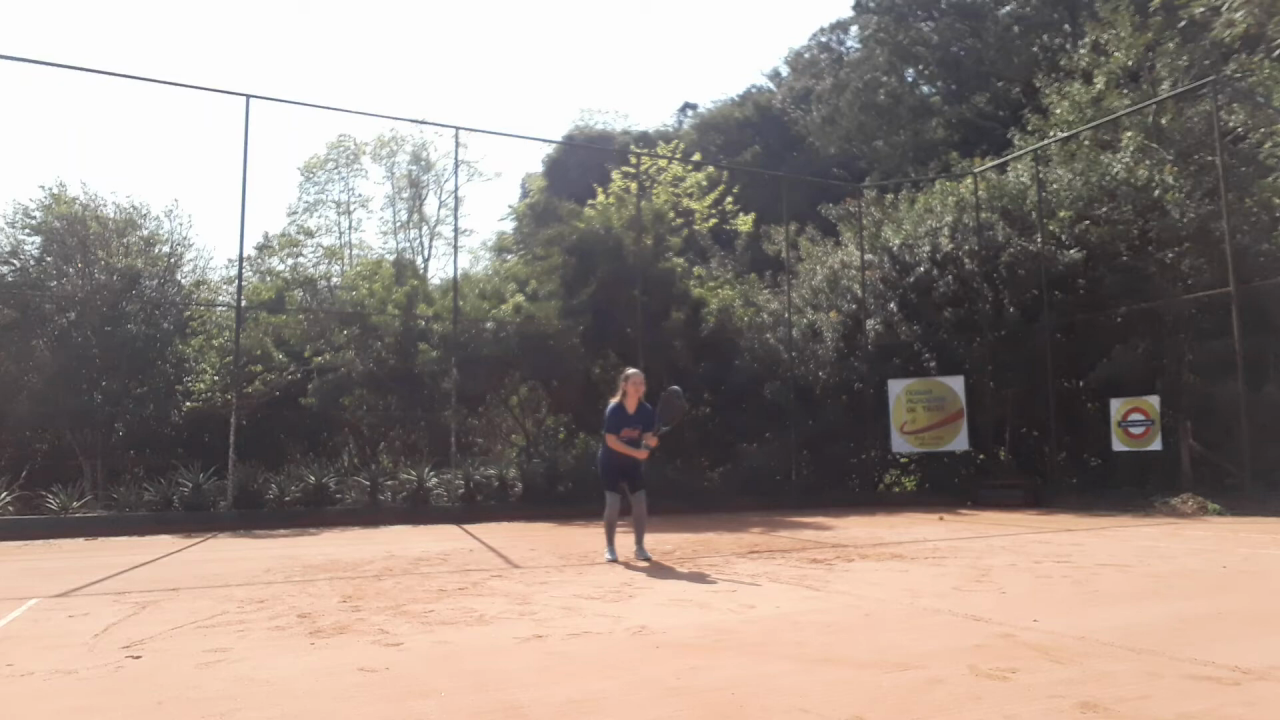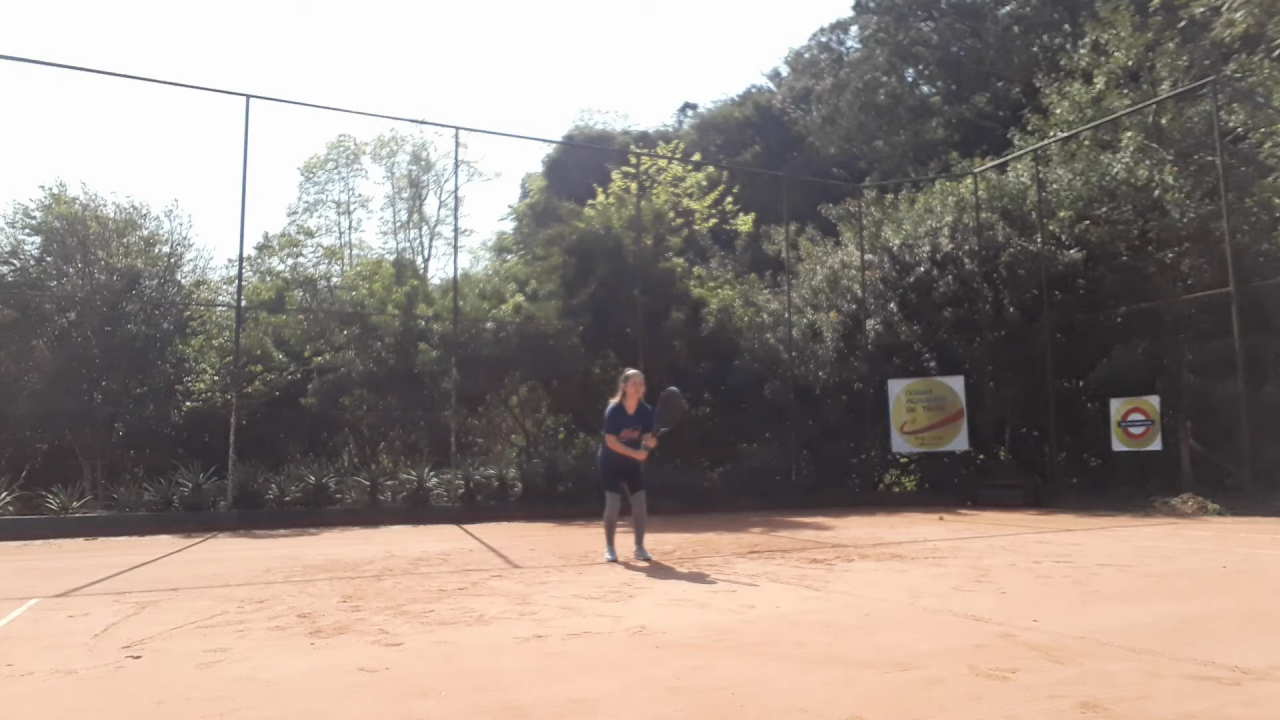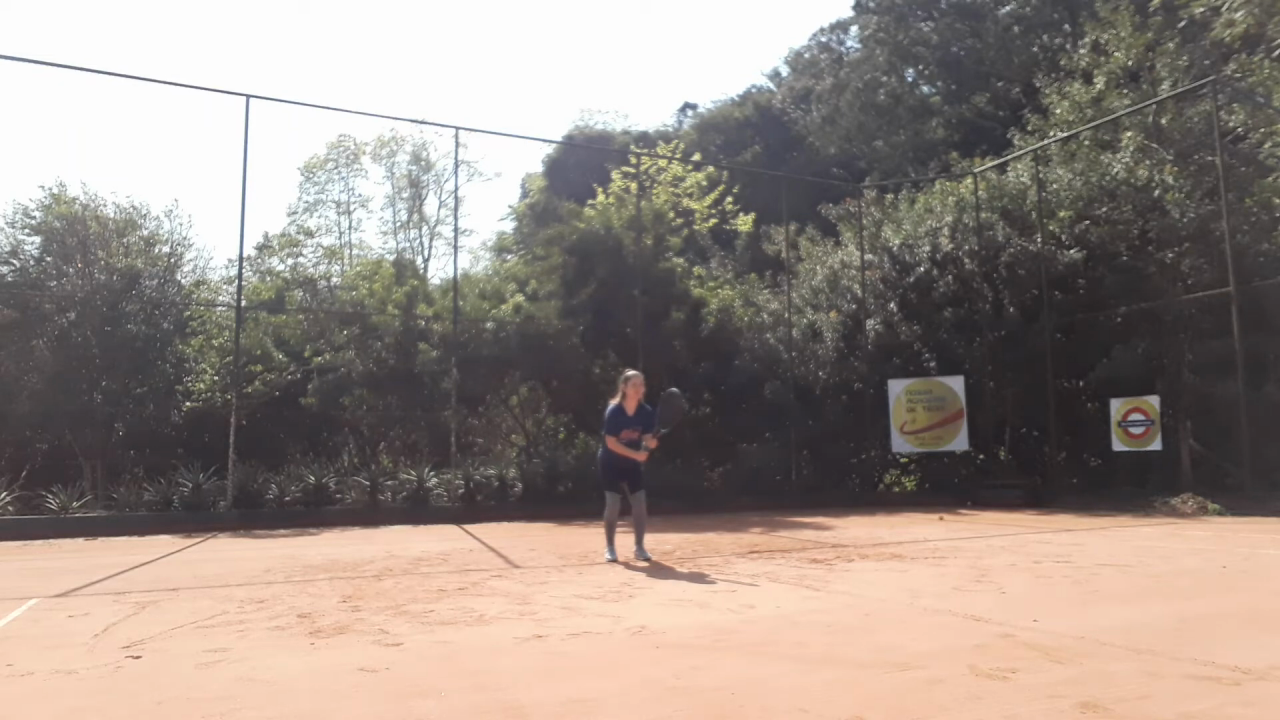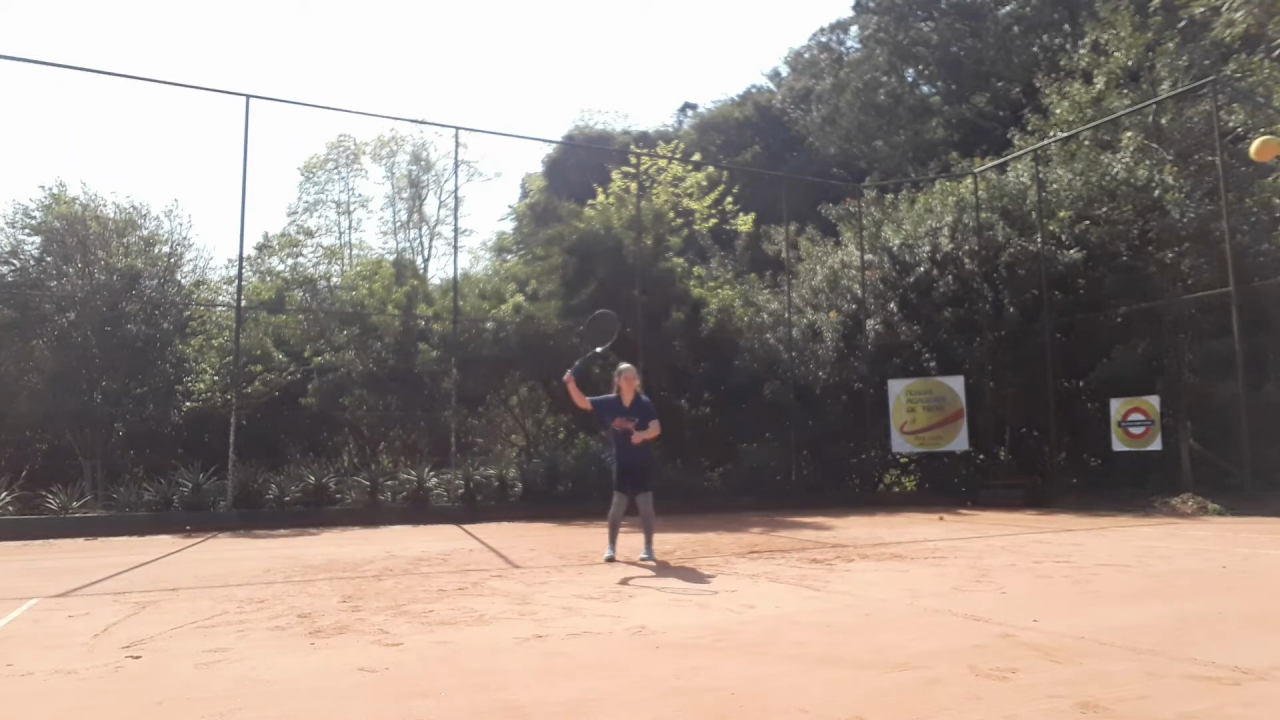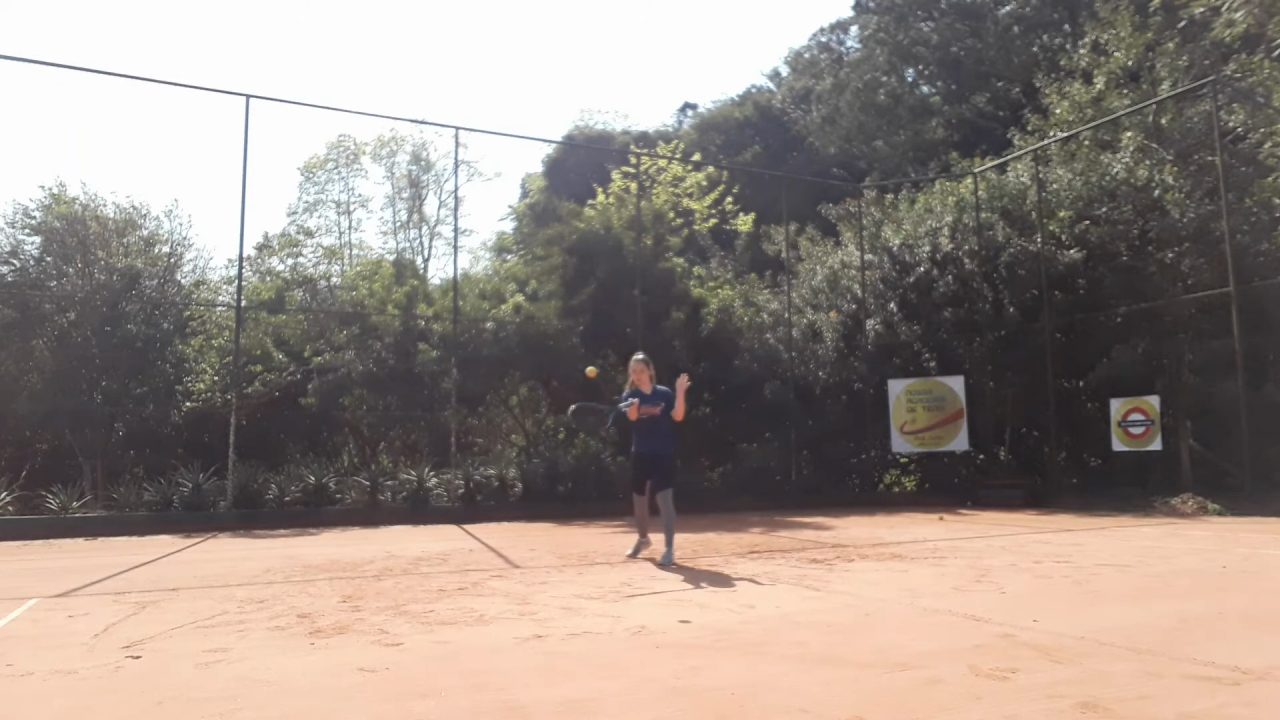
dt=1s
person 1, frame 1
left shoulder: (646, 411)
right shoulder: (614, 409)
left elbow: (647, 438)
right elbow: (611, 441)
left wrist: (650, 442)
right wrist: (636, 452)
left hip: (633, 464)
right hip: (611, 463)
left knee: (640, 503)
right knee: (613, 504)
left ankle: (639, 547)
right ankle: (610, 548)
person 1, frame 2
left shoulder: (646, 411)
right shoulder: (614, 410)
left elbow: (646, 438)
right elbow: (611, 442)
left wrist: (649, 443)
right wrist: (635, 453)
left hip: (632, 464)
right hip: (611, 463)
left knee: (640, 503)
right knee: (613, 504)
left ankle: (639, 547)
right ankle: (610, 548)
person 1, frame 3
left shoulder: (646, 412)
right shoulder: (613, 411)
left elbow: (647, 438)
right elbow: (611, 443)
left wrist: (651, 443)
right wrist: (635, 453)
left hip: (632, 464)
right hip: (611, 463)
left knee: (640, 504)
right knee: (613, 505)
left ankle: (639, 547)
right ankle: (610, 548)
person 1, frame 4
left shoulder: (644, 404)
right shoulder: (609, 402)
left elbow: (656, 428)
right elbow: (582, 402)
left wrist: (642, 435)
right wrist: (571, 384)
left hip: (642, 461)
right hip: (621, 461)
left knee: (645, 503)
right knee: (618, 503)
left ankle: (649, 547)
right ankle: (611, 546)
person 1, frame 5
left shoulder: (663, 392)
right shoulder: (630, 395)
left elbow: (678, 416)
right elbow: (632, 416)
left wrist: (680, 393)
right wrist: (631, 407)
left hip: (663, 454)
right hip: (641, 454)
left knee: (665, 500)
right knee: (639, 500)
left ankle: (669, 549)
right ankle: (643, 539)
